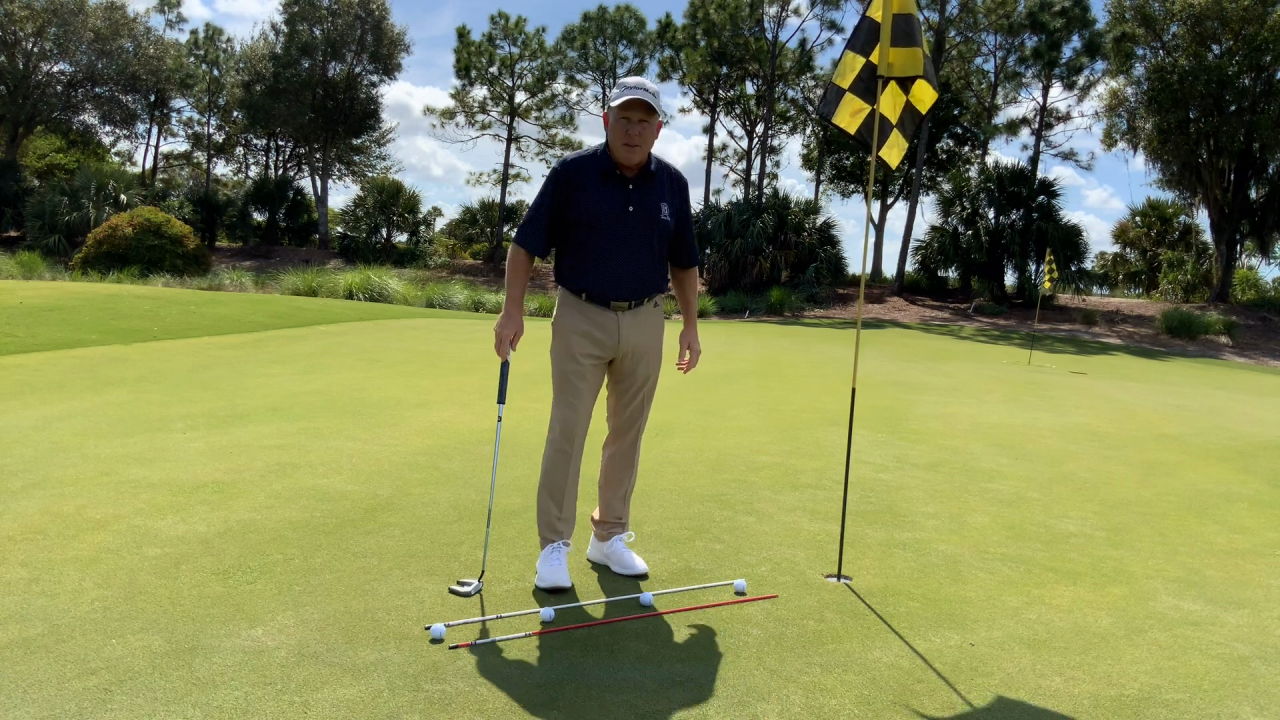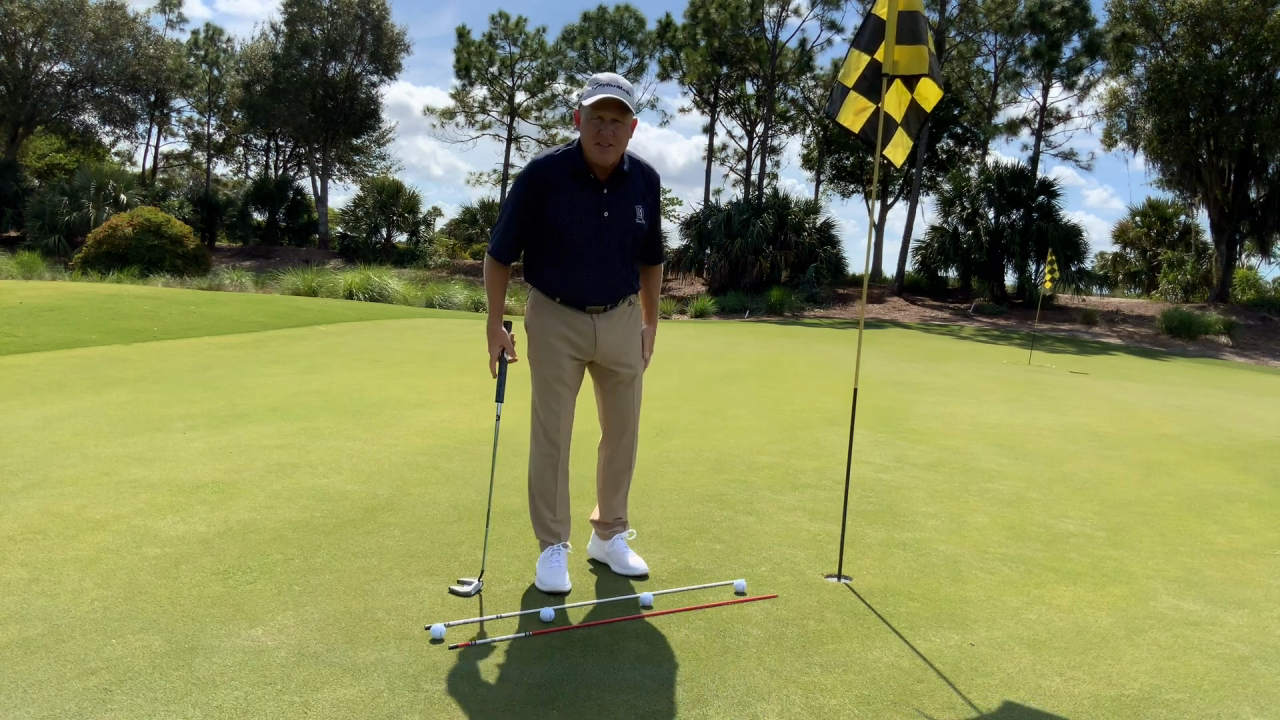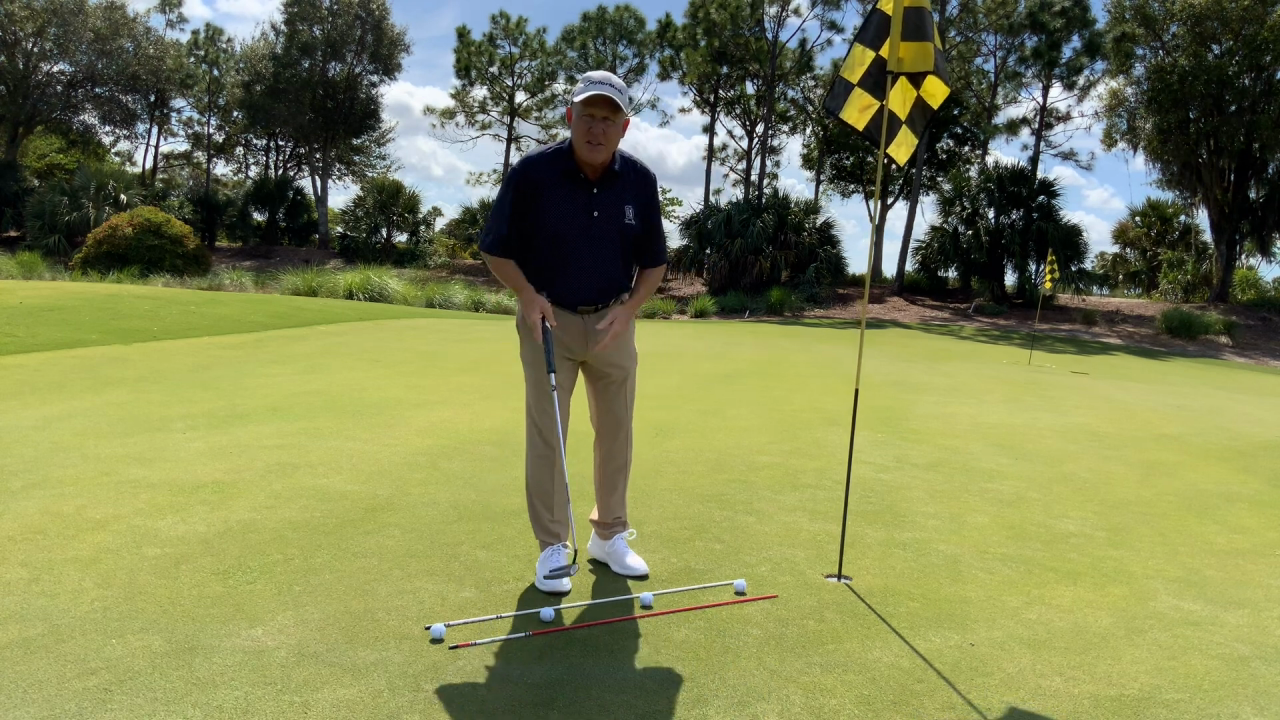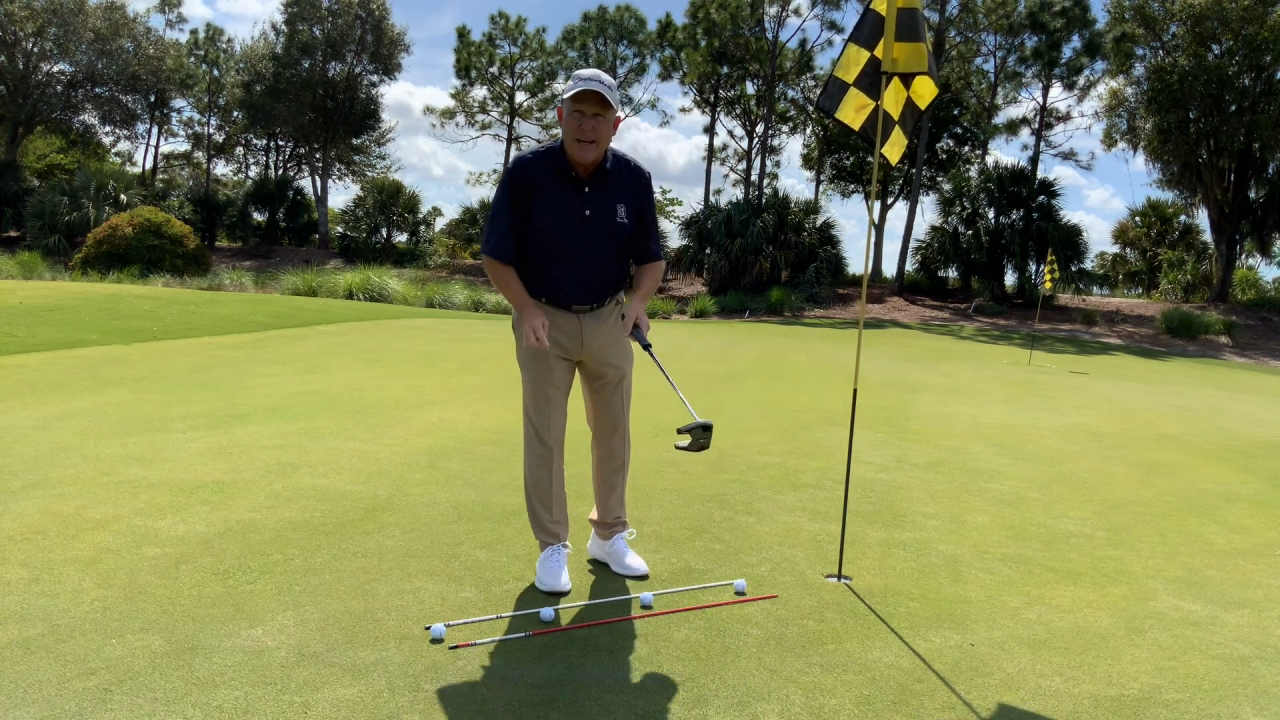
dt=0.5s
person 1, frame 1
left shoulder: (672, 183)
right shoulder: (571, 173)
left elbow: (684, 261)
right elbow: (524, 245)
left wrist: (690, 327)
right wrist: (513, 310)
left hip: (644, 321)
right hip: (581, 318)
left knee: (627, 433)
right knee: (567, 430)
left ankle: (609, 536)
right ankle: (554, 545)
person 1, frame 2
left shoulder: (645, 179)
right shoulder: (541, 175)
left elbow: (651, 258)
right elbow: (499, 253)
left wrist: (651, 322)
right wrist: (494, 323)
left hip: (620, 320)
right hip: (555, 320)
left knee: (621, 431)
right knee: (552, 435)
left ankle: (609, 535)
right ankle: (553, 547)
person 1, frame 3
left shoulder: (641, 180)
right shoulder: (531, 172)
left elbow: (653, 261)
right elbow: (495, 248)
left wrist: (626, 310)
right wrist: (526, 294)
left hip: (611, 321)
right hip: (548, 319)
left knee: (615, 431)
right knee: (547, 435)
left ankle: (611, 535)
right ankle: (552, 546)
person 1, frame 4
left shoulder: (634, 178)
right shoulder: (525, 172)
left elbow: (651, 257)
right elbow: (495, 255)
left wrist: (638, 302)
right wrist: (525, 308)
left hip: (608, 319)
right hip: (544, 321)
left knee: (613, 431)
right knee: (545, 436)
left ankle: (609, 535)
right ankle: (552, 547)
